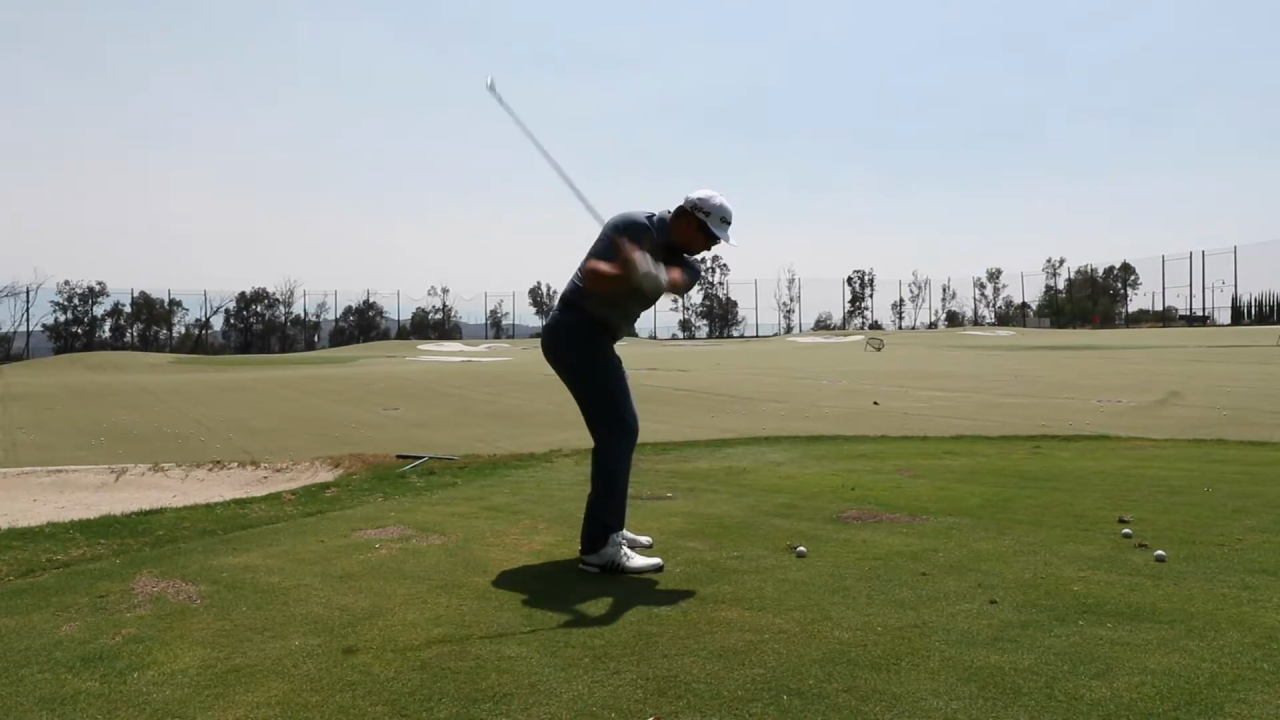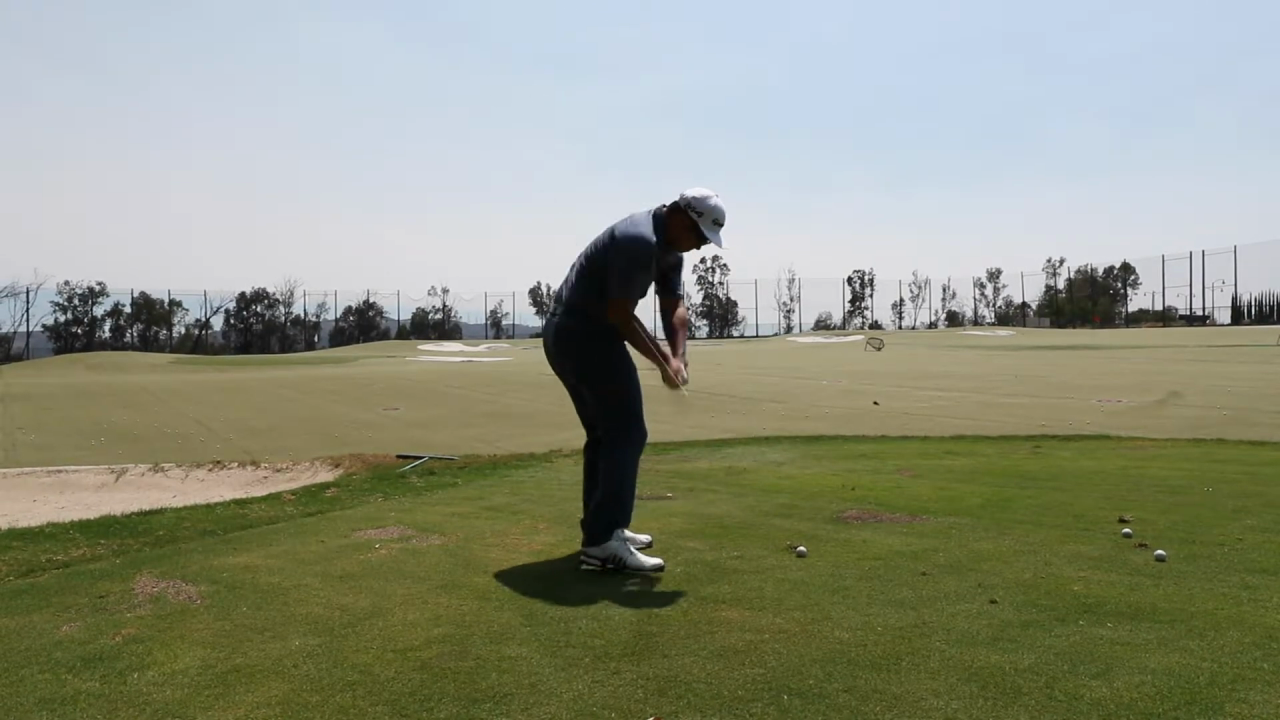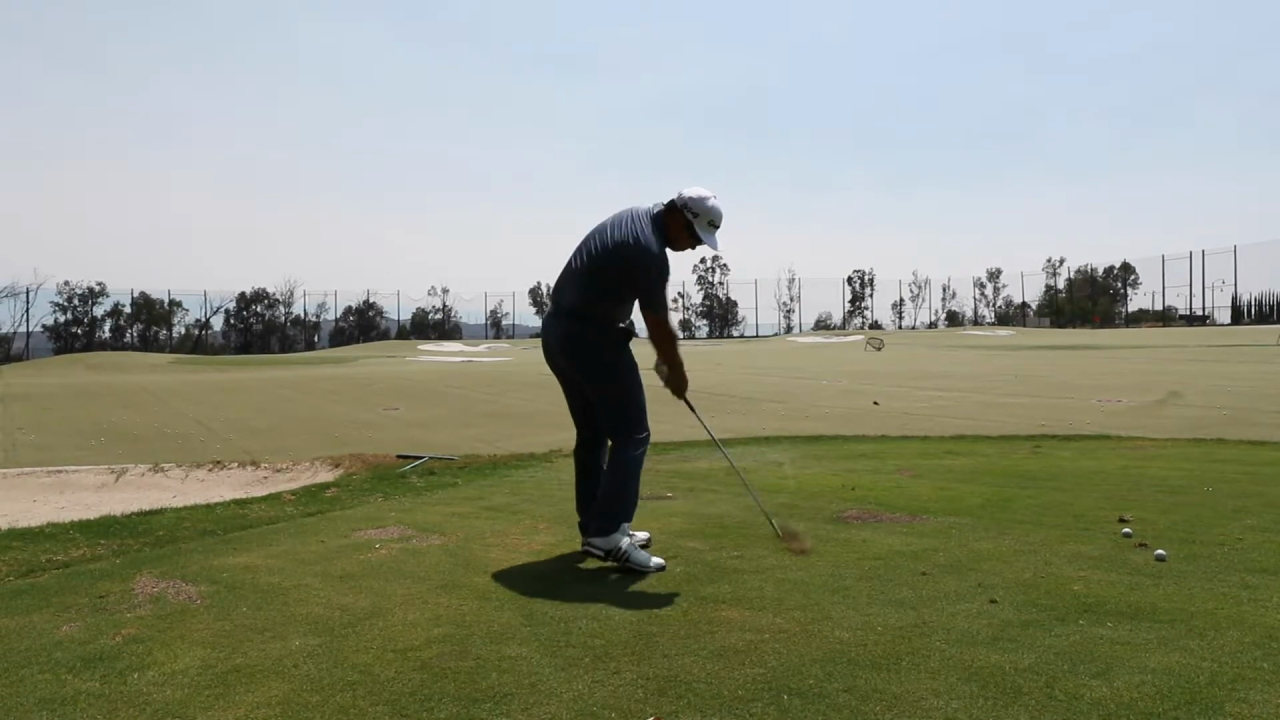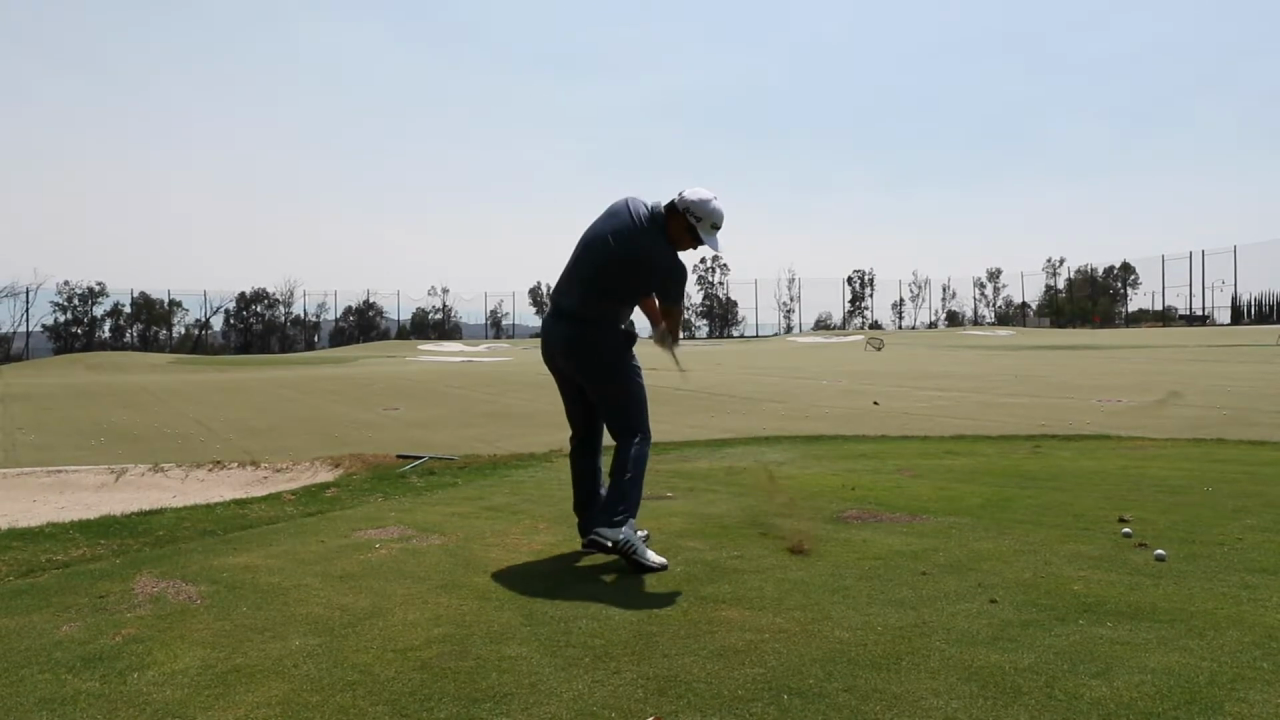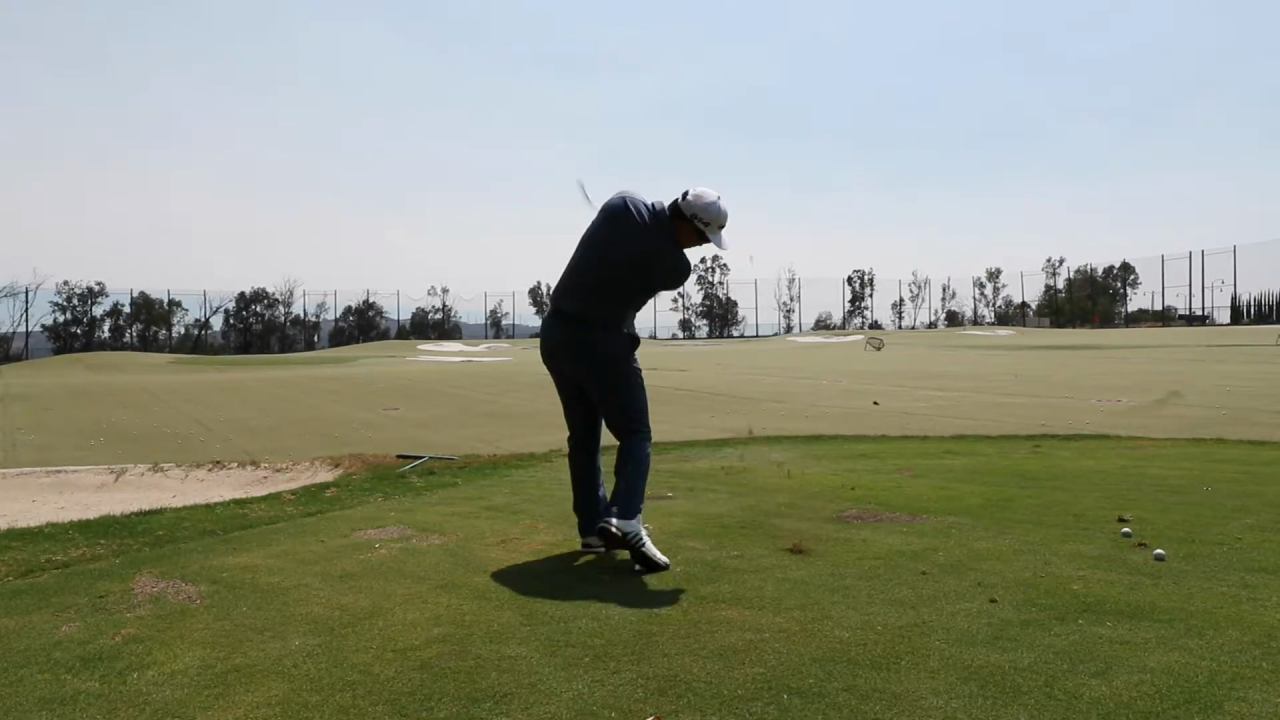
dt=0.2s
person 1, frame 1
left shoulder: (688, 262)
right shoulder: (635, 225)
left elbow: (678, 282)
right elbow: (591, 274)
left wrist: (656, 276)
right wrist: (628, 273)
left hip: (582, 336)
right hip: (577, 333)
left knee: (614, 432)
right knee: (618, 432)
left ankle: (605, 527)
right ankle: (599, 548)
person 1, frame 2
left shoulder: (668, 248)
right shoulder: (639, 240)
left elbow: (675, 308)
right elbow: (621, 313)
left wrist: (677, 358)
right wrist: (662, 360)
left hip: (563, 332)
right hip: (589, 336)
left knee: (603, 432)
right knee: (627, 434)
left ankle: (599, 526)
right ankle: (603, 541)
person 1, frame 3
left shoulder: (641, 215)
right shoulder: (649, 252)
left elbow: (649, 303)
right elbow: (660, 323)
left wrist: (664, 358)
right wrist: (677, 373)
left hip: (557, 330)
right hip: (593, 337)
left knee: (593, 431)
right knee: (630, 433)
left ankle: (595, 525)
right ankle: (609, 532)
person 1, frame 4
left shoulder: (628, 207)
right shoulder: (667, 263)
right elbow: (673, 316)
left wrist: (654, 318)
right wrist: (668, 337)
left hip: (556, 331)
right hip: (598, 341)
left knee: (586, 432)
right knee: (633, 433)
left ankle: (593, 525)
right ankle: (616, 526)
person 1, frame 5
left shoulder: (622, 204)
right shoulder: (675, 265)
left hip: (555, 332)
right hip: (602, 343)
left knee: (583, 432)
right knee: (634, 432)
left ankle: (594, 525)
right ankle: (624, 519)
